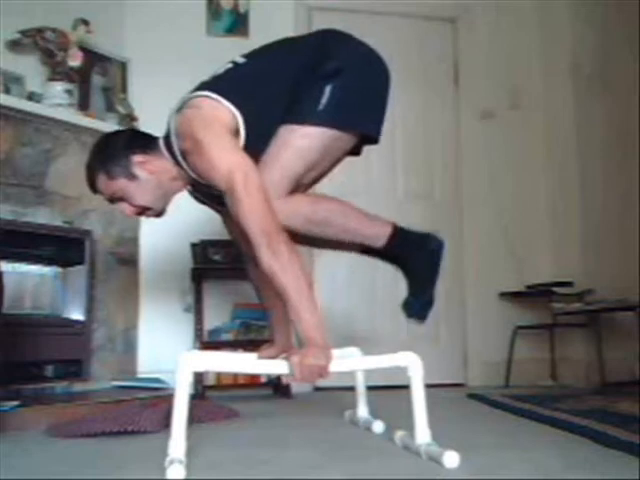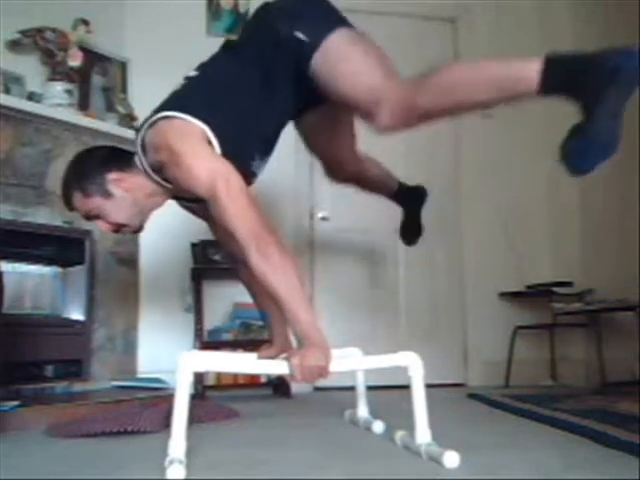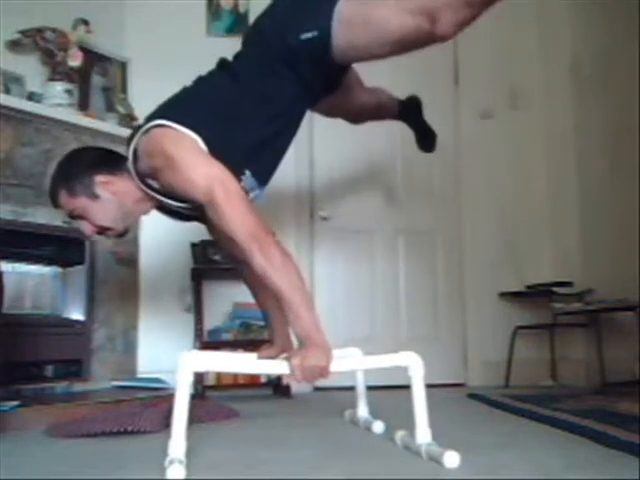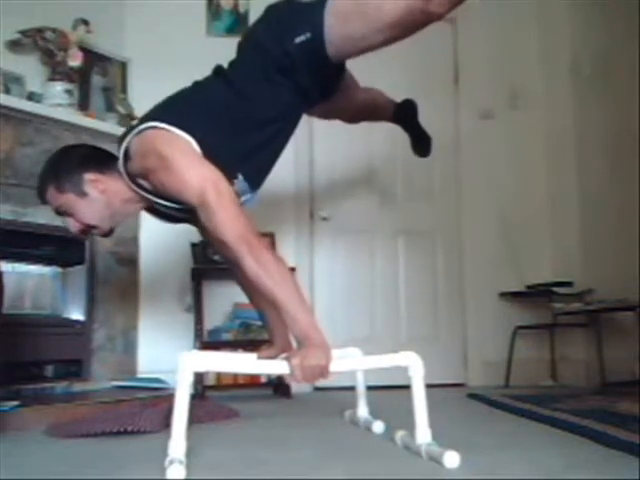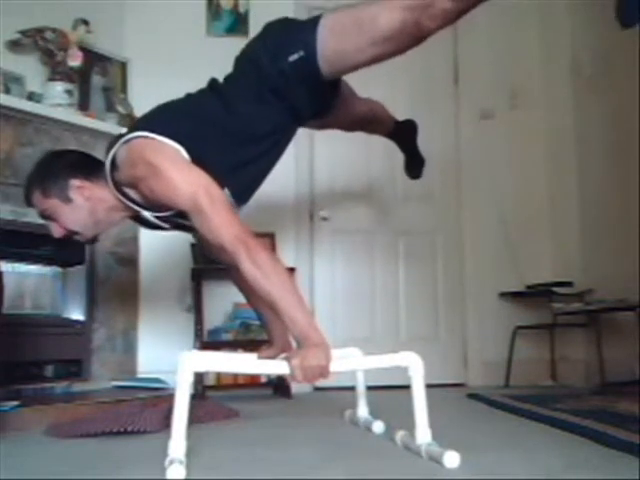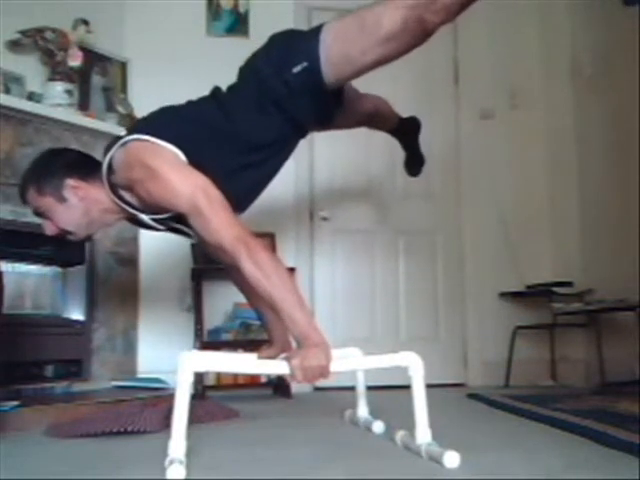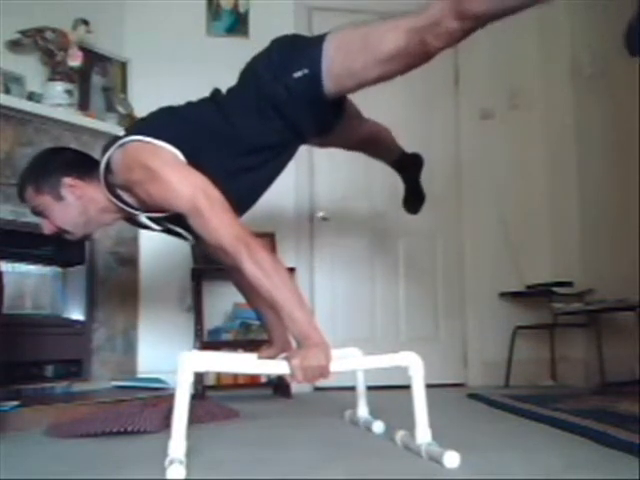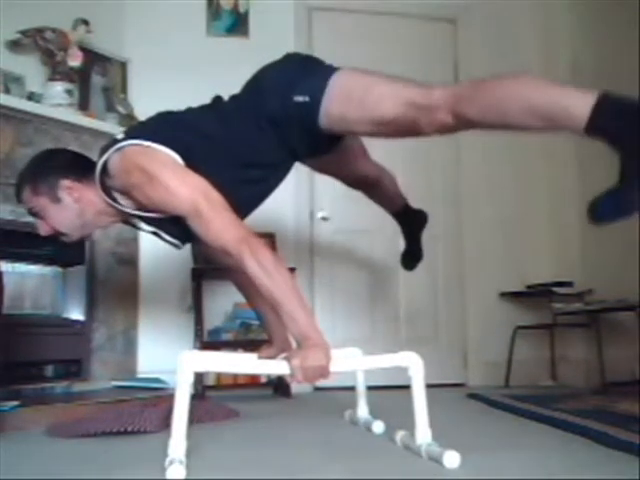
dt=0.5s
person 1, frame 1
left shoulder: (199, 141)
right shoulder: (198, 172)
left elbow: (269, 241)
right elbow: (254, 249)
left wrist: (315, 342)
right wrist: (282, 339)
right hip: (325, 82)
left knee: (269, 207)
right knee: (270, 208)
left ankle: (404, 244)
right ankle: (403, 249)
person 1, frame 2
left shoulder: (172, 150)
right shoulder: (184, 186)
left elbow: (260, 245)
right elbow: (244, 255)
left wrist: (314, 341)
right wrist: (280, 338)
right hip: (285, 63)
left knee: (394, 109)
right knee: (341, 165)
left ankle: (577, 73)
right ankle: (404, 193)
person 1, frame 3
left shoulder: (165, 156)
right shoulder: (164, 191)
left elbow: (258, 245)
right elbow: (246, 249)
left wrist: (315, 341)
right wrist: (282, 337)
right hip: (287, 63)
right knee: (360, 106)
right ankle: (407, 111)
person 1, frame 4
left shoulder: (158, 159)
right shoulder: (157, 197)
left elbow: (249, 248)
right elbow: (237, 256)
left wrist: (313, 341)
right wrist: (281, 339)
left hip: (290, 43)
right hip: (282, 67)
right knee: (354, 107)
right ankle: (400, 114)
person 1, frame 5
left shoulder: (145, 167)
right shoulder: (147, 205)
left elbow: (245, 249)
right elbow: (230, 257)
left wrist: (312, 342)
right wrist: (279, 338)
left hip: (286, 61)
right hip: (282, 82)
right knee: (356, 116)
right ankle: (399, 133)
person 1, frame 6
left shoulder: (141, 169)
right shoulder: (139, 206)
left elbow: (243, 248)
right elbow: (231, 257)
left wrist: (312, 341)
right wrist: (279, 337)
left hip: (288, 74)
right hip: (281, 101)
right knee: (362, 111)
right ankle: (403, 130)
person 1, frame 7
left shoulder: (137, 169)
right shoulder: (137, 207)
left elbow: (240, 248)
right elbow: (232, 257)
left wrist: (310, 340)
right wrist: (280, 337)
left hip: (288, 78)
right hip: (287, 109)
right knee: (360, 135)
right ankle: (405, 165)
person 1, frame 8
left shoulder: (135, 171)
right shoulder: (134, 210)
left elbow: (242, 245)
right elbow: (231, 258)
left wrist: (311, 340)
right wrist: (278, 336)
left hip: (290, 93)
right hip: (286, 125)
left knee: (439, 109)
right knee: (361, 173)
right ankle: (408, 221)
